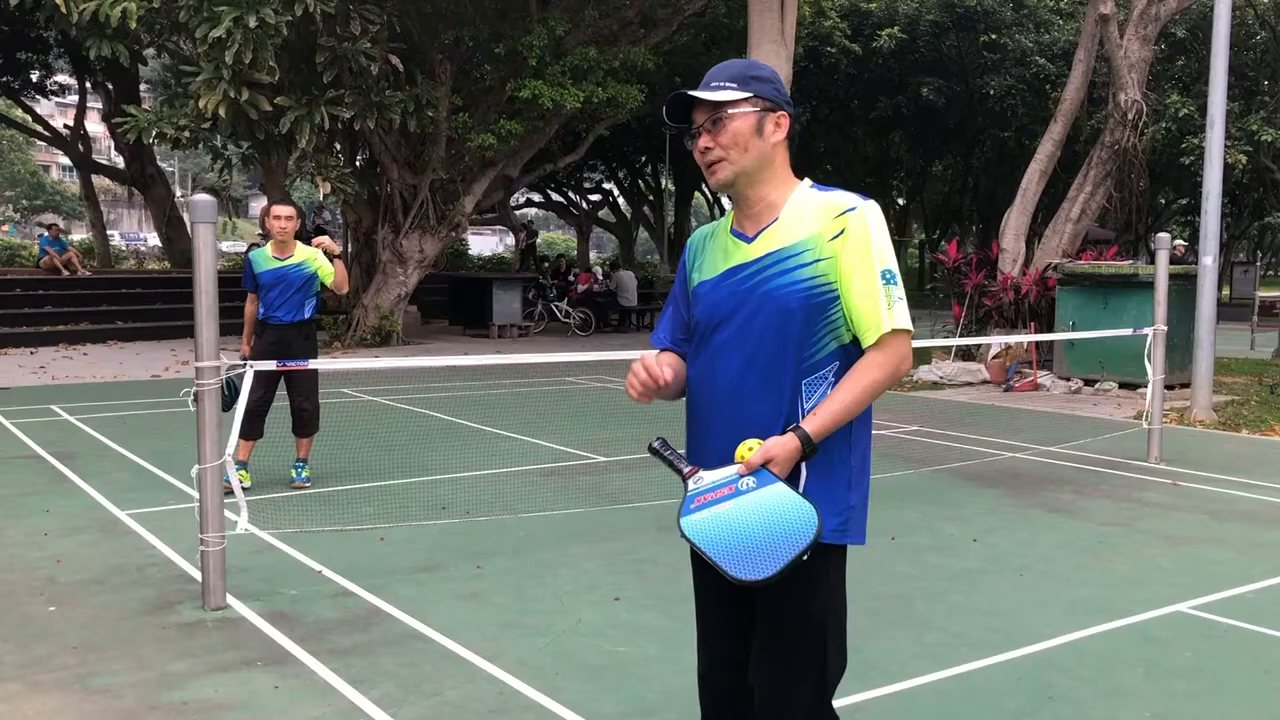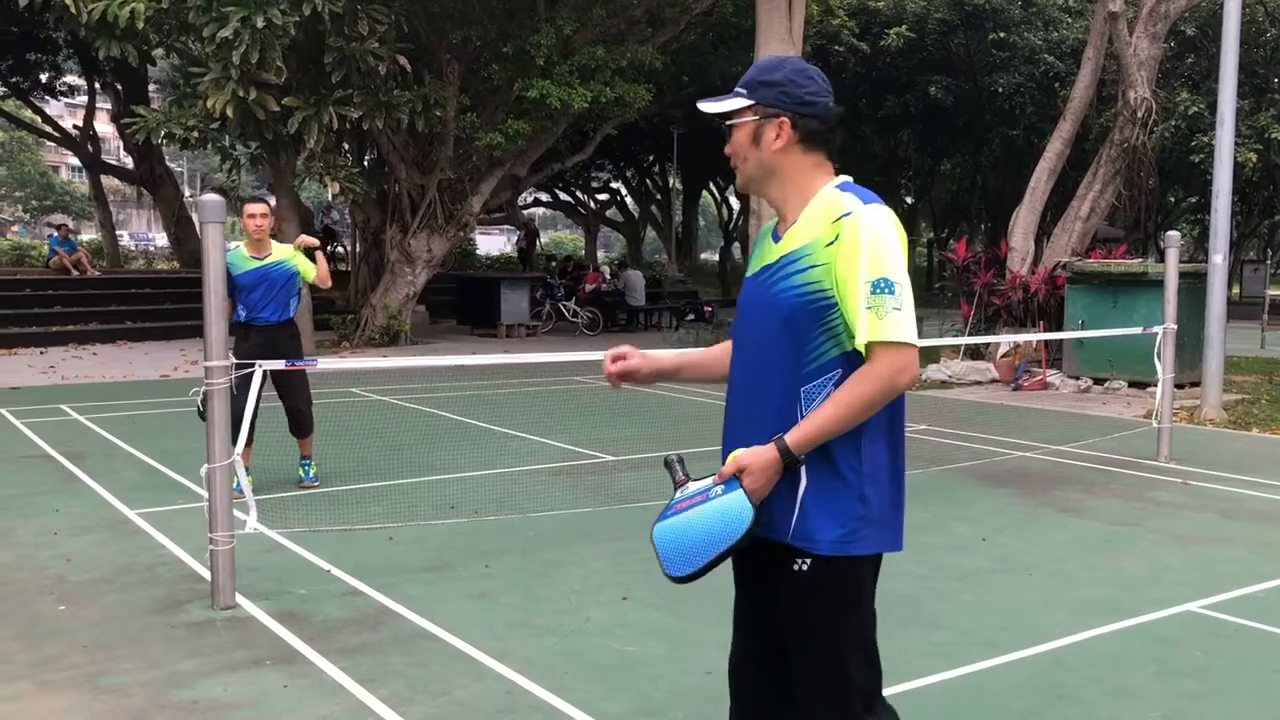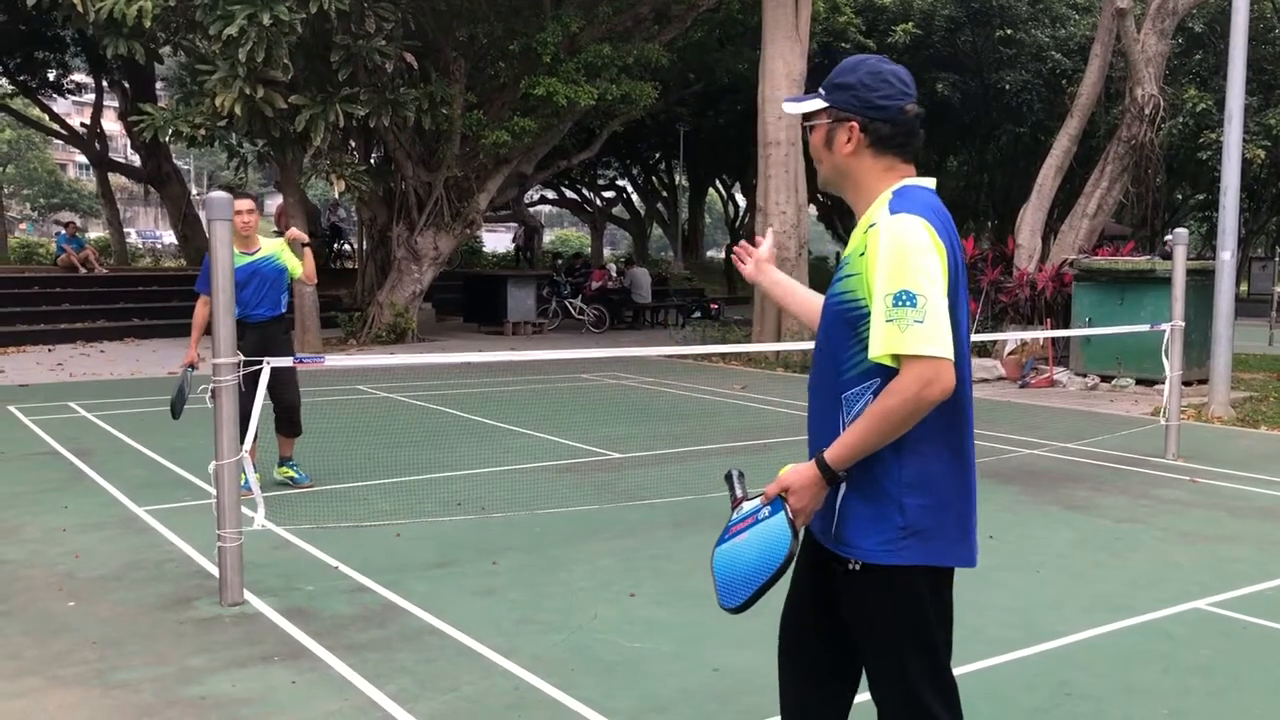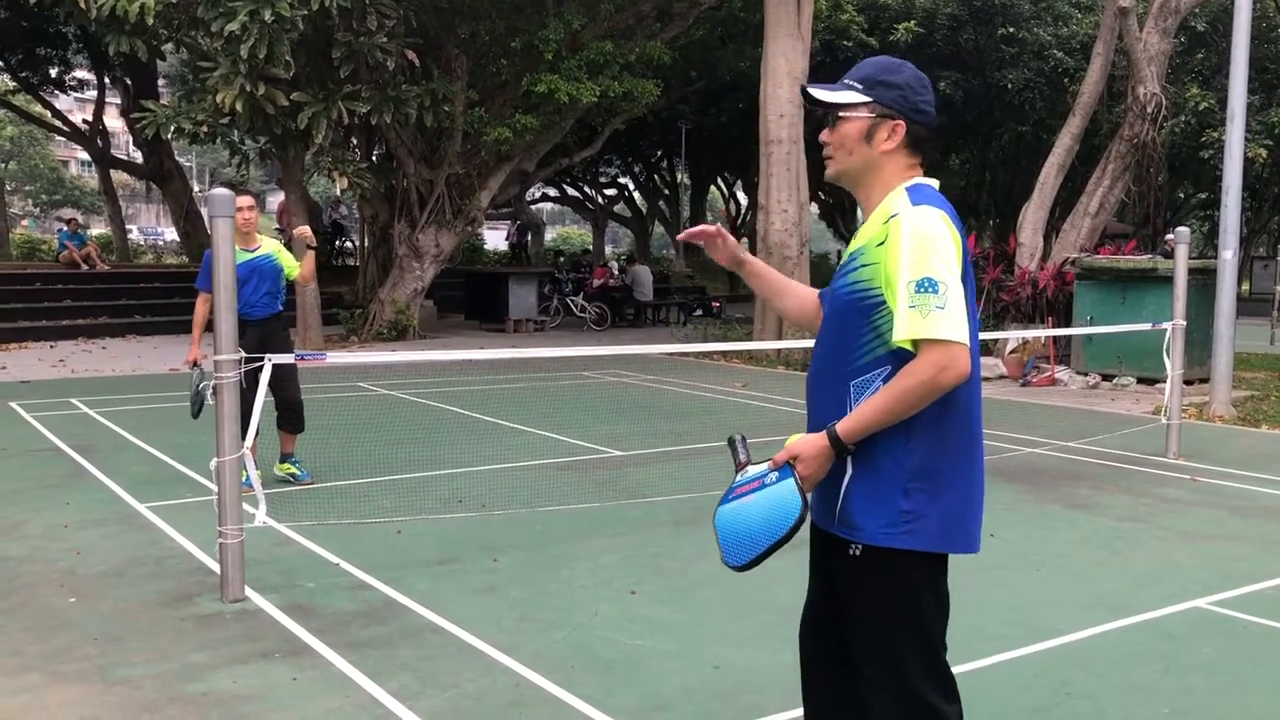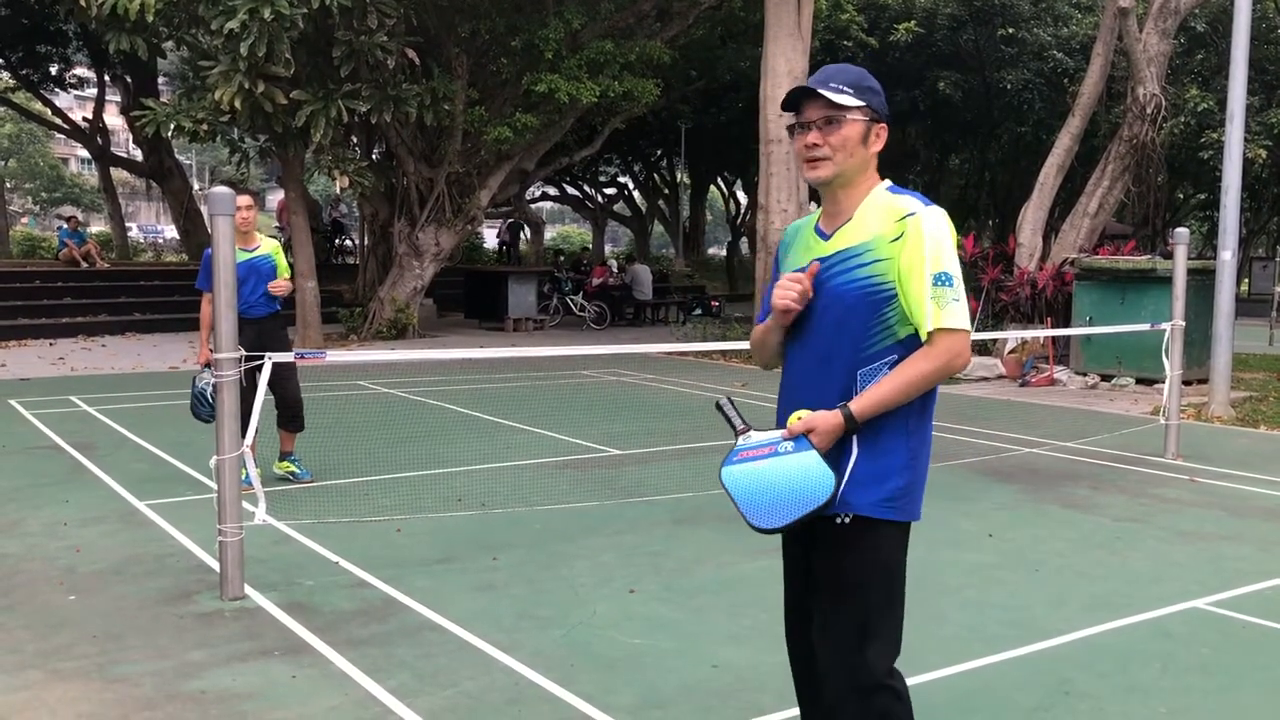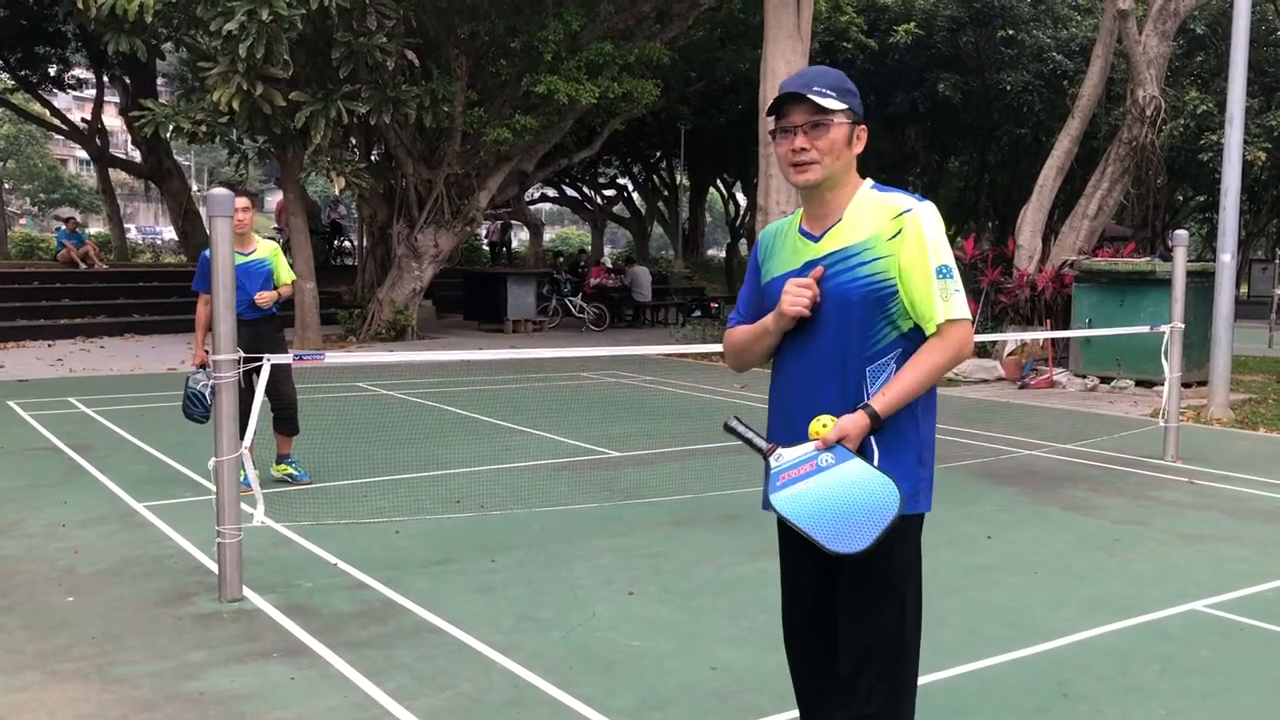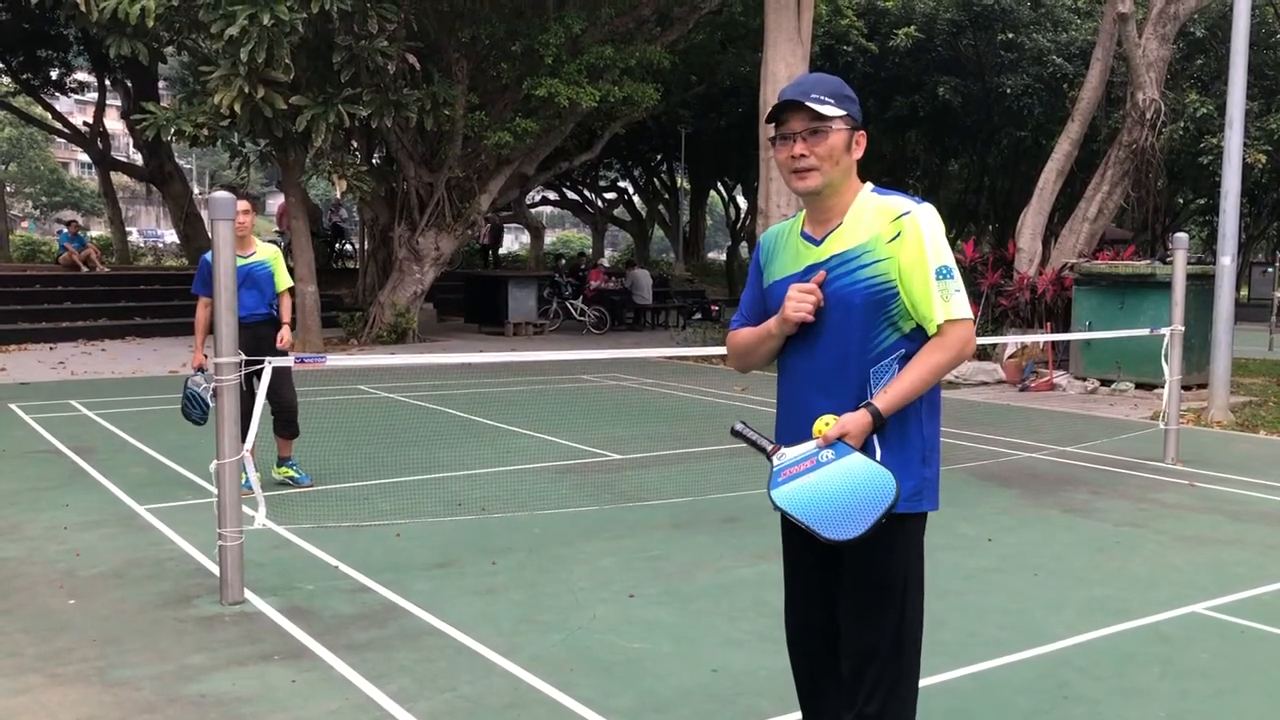
dt=0.4s
person 1, frame 1
left shoulder: (846, 220)
right shoulder: (701, 246)
left elbow: (892, 350)
left wrist: (799, 438)
right wrist: (653, 375)
left hip: (804, 509)
person 1, frame 2
left shoulder: (859, 223)
right shoulder: (772, 237)
left elbow: (896, 364)
left wrist: (783, 449)
right wrist: (659, 364)
left hip: (832, 516)
right hip: (771, 511)
person 1, frame 3
left shoulder: (901, 228)
right shoulder: (886, 223)
left elbow: (930, 377)
left wrist: (823, 468)
right wrist: (767, 277)
left hip: (897, 522)
right hip: (847, 513)
right knee: (807, 655)
person 1, frame 4
left shoulder: (916, 221)
right shoulder: (878, 227)
left elbow: (947, 361)
right elbow: (830, 325)
left wrist: (834, 440)
right wrist: (742, 264)
left hip: (893, 509)
right hip: (846, 500)
right knee: (828, 663)
person 1, frame 5
left shoulder: (913, 221)
right shoulder: (797, 235)
left elbow: (951, 345)
right elbow: (763, 353)
left wrist: (846, 415)
right wrist: (777, 315)
left hip: (870, 485)
left knee: (859, 667)
right knee: (812, 653)
person 1, frame 6
left shoulder: (906, 219)
right shoulder: (772, 241)
left elbow: (955, 335)
right elbow: (735, 353)
left wrist: (868, 415)
right wrist: (776, 321)
left hip: (878, 481)
left knee: (875, 658)
right knee: (810, 650)
person 1, frame 7
left shoulder: (905, 221)
right shoulder: (773, 243)
left elbow: (958, 334)
right elbow: (739, 354)
left wrist: (871, 413)
right wrist: (781, 324)
left hip: (885, 481)
left knee: (876, 656)
right knee: (813, 648)
person 2, frame 1
left shoulder: (312, 255)
right shoulder: (255, 258)
left elbow: (341, 288)
right elbow: (252, 301)
left wrist: (336, 254)
right wrist: (246, 341)
left hip: (300, 336)
right hip: (267, 336)
left knee: (305, 404)
right knee: (254, 403)
left ankle: (301, 465)
right ankle: (241, 468)
person 2, frame 2
left shoulder: (290, 253)
right shoulder: (231, 260)
left elbow: (324, 282)
right elbow: (225, 304)
left wrist: (317, 248)
left hip: (284, 336)
right hip: (249, 339)
left knee: (299, 404)
right knee: (241, 408)
left ankle: (306, 462)
right ankle: (242, 473)
person 2, frame 3
left shoulder: (278, 248)
left elbow: (310, 278)
right elbow: (205, 303)
left wrist: (305, 244)
right wrist: (193, 346)
left hip: (277, 332)
right hip: (242, 336)
left knee: (289, 402)
right knee: (243, 407)
left ankle: (286, 464)
right ankle: (249, 471)
person 2, frame 4
left shoulder: (275, 247)
left elbow: (304, 279)
right elbow: (204, 301)
left wrist: (310, 246)
right wrist: (195, 344)
left hip: (275, 329)
right hip: (240, 333)
left knee: (291, 399)
right knee: (244, 404)
left ankle: (287, 461)
right ankle: (249, 468)
person 2, frame 5
left shoulder: (273, 247)
right shoulder: (215, 254)
left elbow: (286, 281)
right elbow: (208, 302)
left wrist: (285, 286)
right wrist: (204, 346)
left hip: (273, 328)
right hip: (238, 332)
left knee: (290, 397)
right knee: (243, 403)
left ankle: (286, 460)
right ankle: (249, 467)
person 2, frame 6
left shoulder: (271, 249)
right shoulder: (212, 256)
left elbow: (289, 286)
right elbow: (205, 302)
left wrist: (275, 295)
right wrist: (199, 346)
left hip: (268, 330)
right hip: (233, 334)
left knee: (285, 398)
right knee: (240, 404)
left ankle: (283, 462)
right ankle: (246, 468)
person 2, frame 7
left shoulder: (272, 253)
right shoulder: (212, 260)
left elbow: (284, 295)
right elbow: (204, 306)
left wrist: (286, 327)
right wrist: (198, 349)
left hip: (269, 334)
right hip: (234, 337)
left knee: (286, 401)
right knee: (241, 407)
left ankle: (284, 465)
right ankle: (248, 471)
